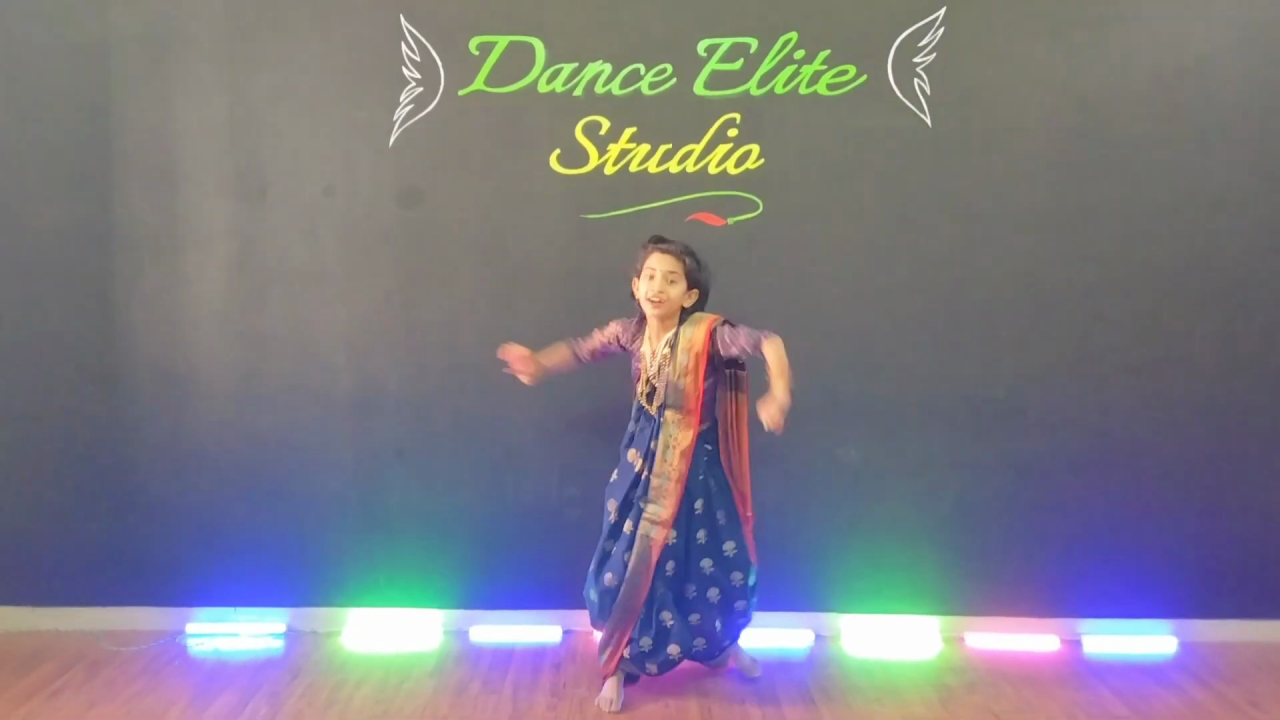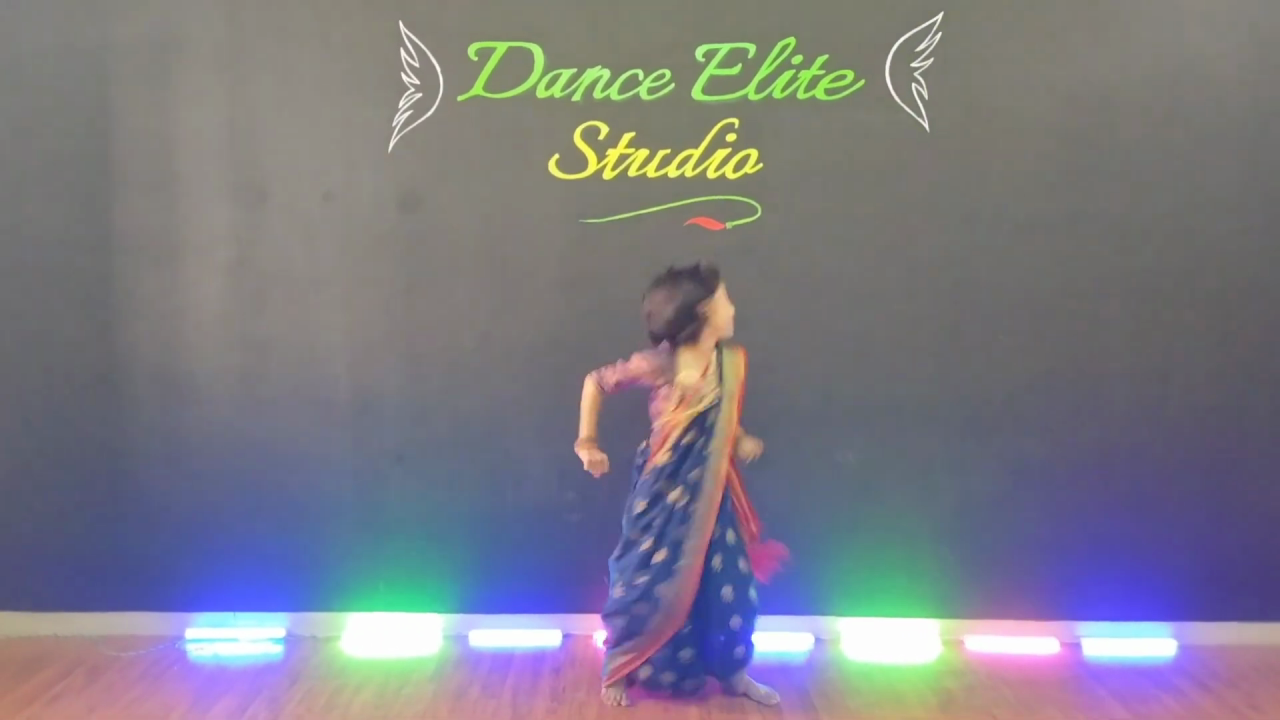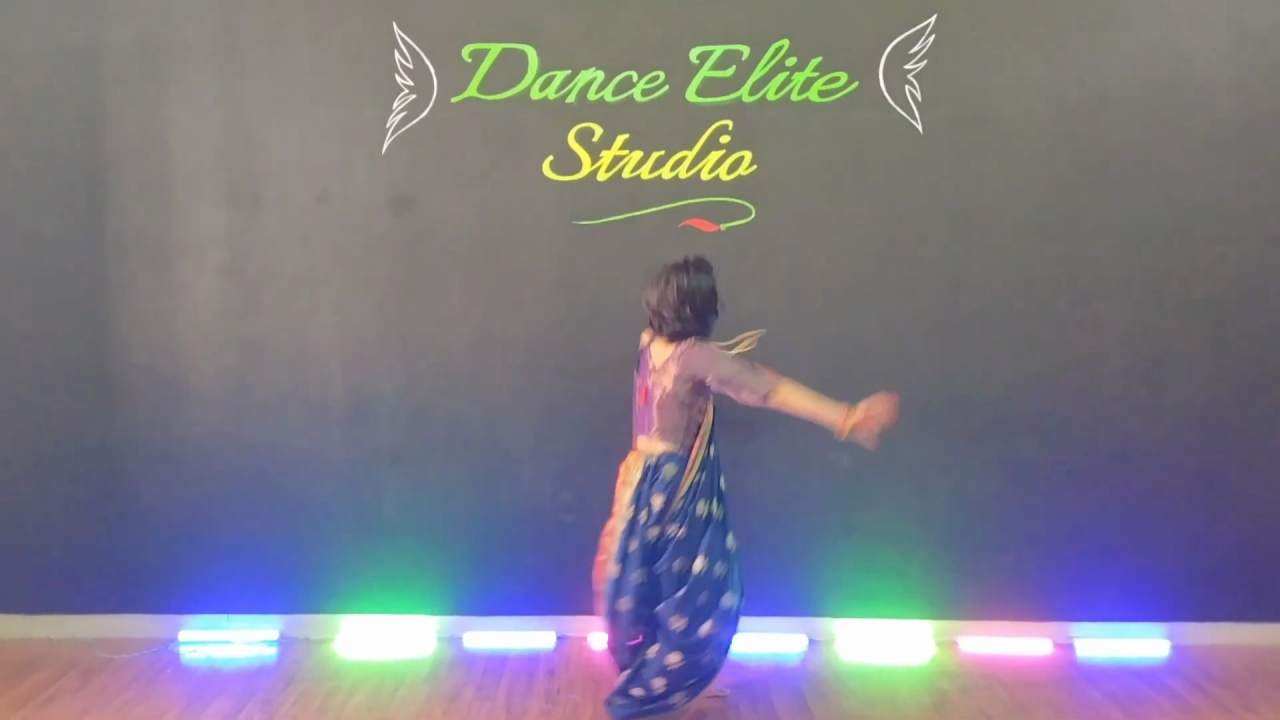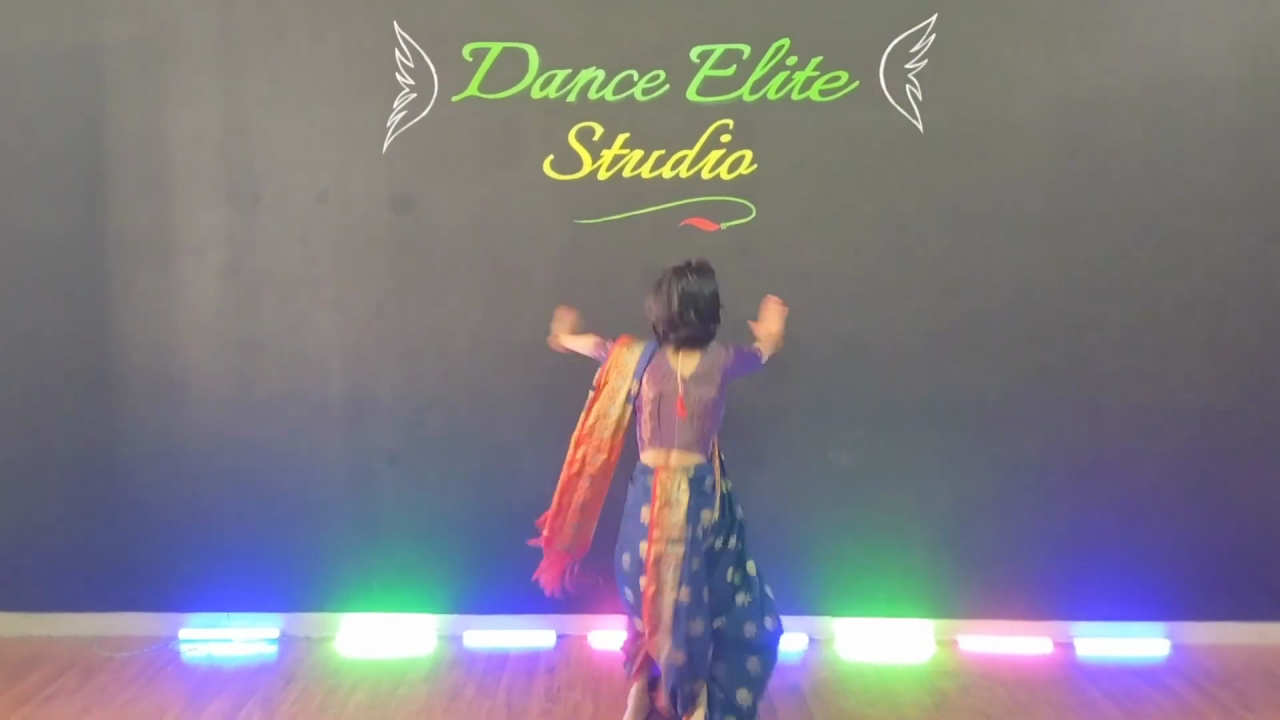
dt=0.3s
person 1, frame 1
left shoulder: (705, 334)
right shoulder: (626, 332)
left elbow: (767, 343)
right elbow: (577, 351)
left wrist: (779, 394)
right wrist: (535, 366)
left hip: (695, 469)
right hip: (641, 468)
left knee: (722, 562)
right knee: (631, 565)
left ankle: (722, 645)
right ankle: (619, 668)
person 1, frame 2
left shoulder: (732, 362)
right shoulder: (657, 362)
right elbow: (596, 381)
left wrist: (739, 441)
right wrist: (588, 439)
left hip: (709, 496)
right hip: (663, 492)
left knee: (729, 586)
right knee: (652, 586)
left ankle: (731, 673)
right ankle: (625, 670)
person 1, frame 3
left shoulder: (654, 346)
right shoulder: (702, 356)
right elbow: (768, 390)
right wrist: (843, 418)
left hip: (650, 479)
right hip: (682, 486)
left knee: (677, 594)
right knee: (703, 603)
person 1, frame 4
left shoulder: (631, 355)
right shoulder: (717, 360)
left elbow: (595, 346)
right elbow: (758, 354)
left wrist: (566, 336)
right wrist: (768, 335)
left hip: (643, 492)
right hip: (698, 498)
left knee: (649, 601)
right knee: (714, 606)
